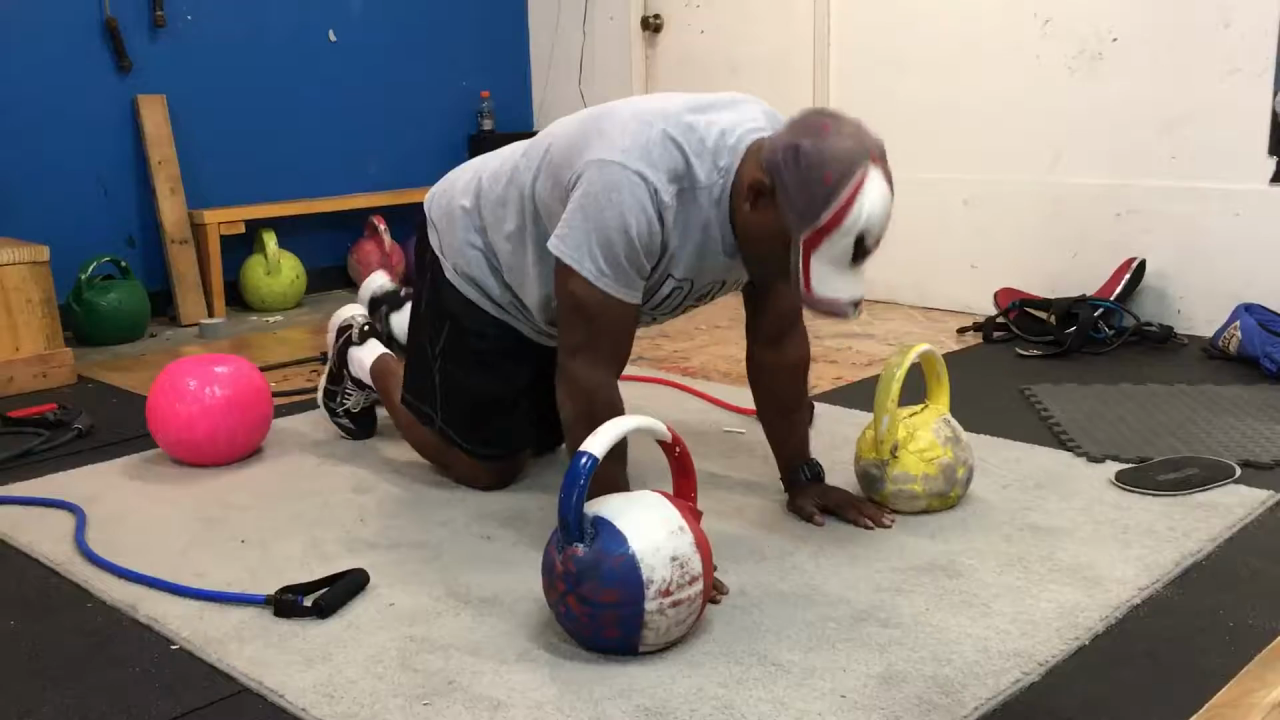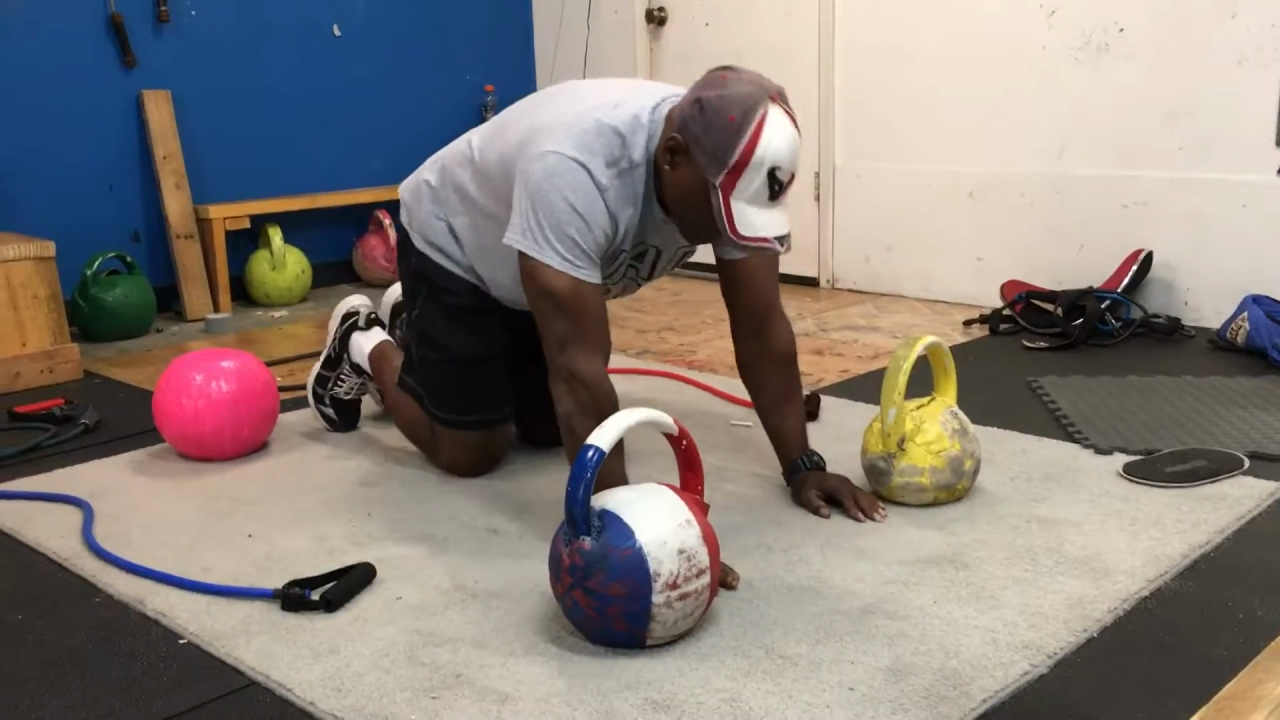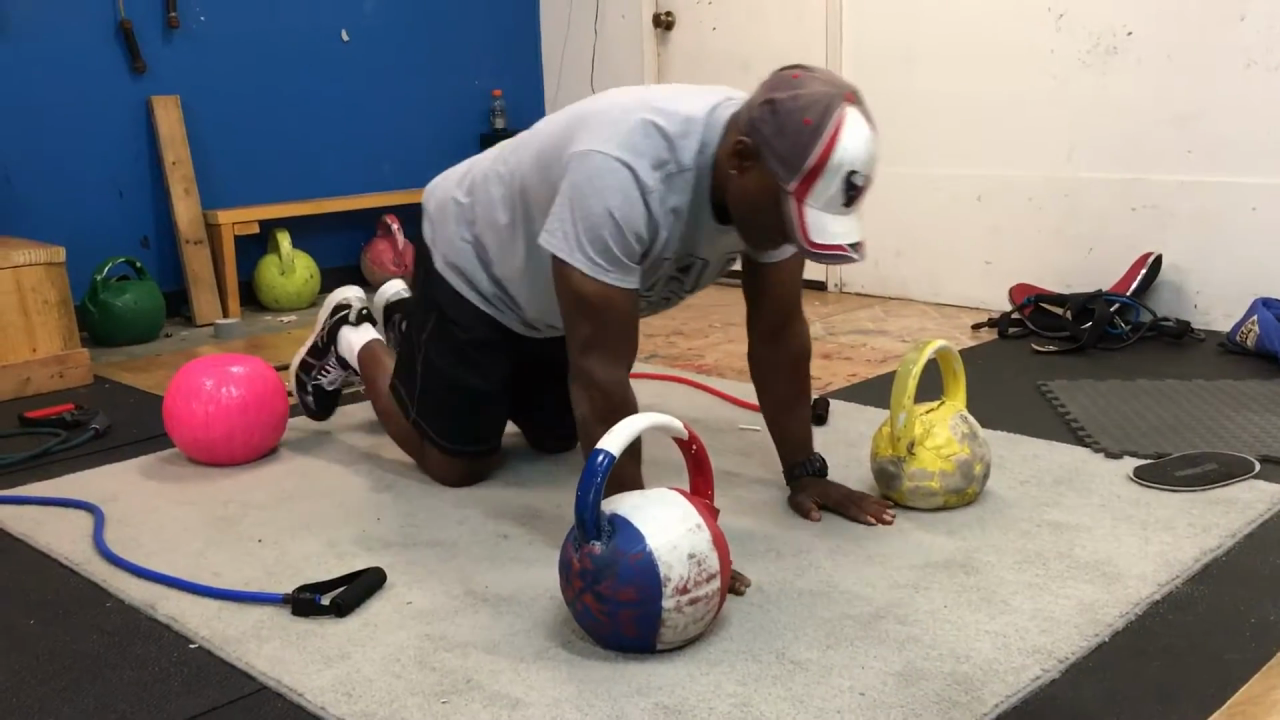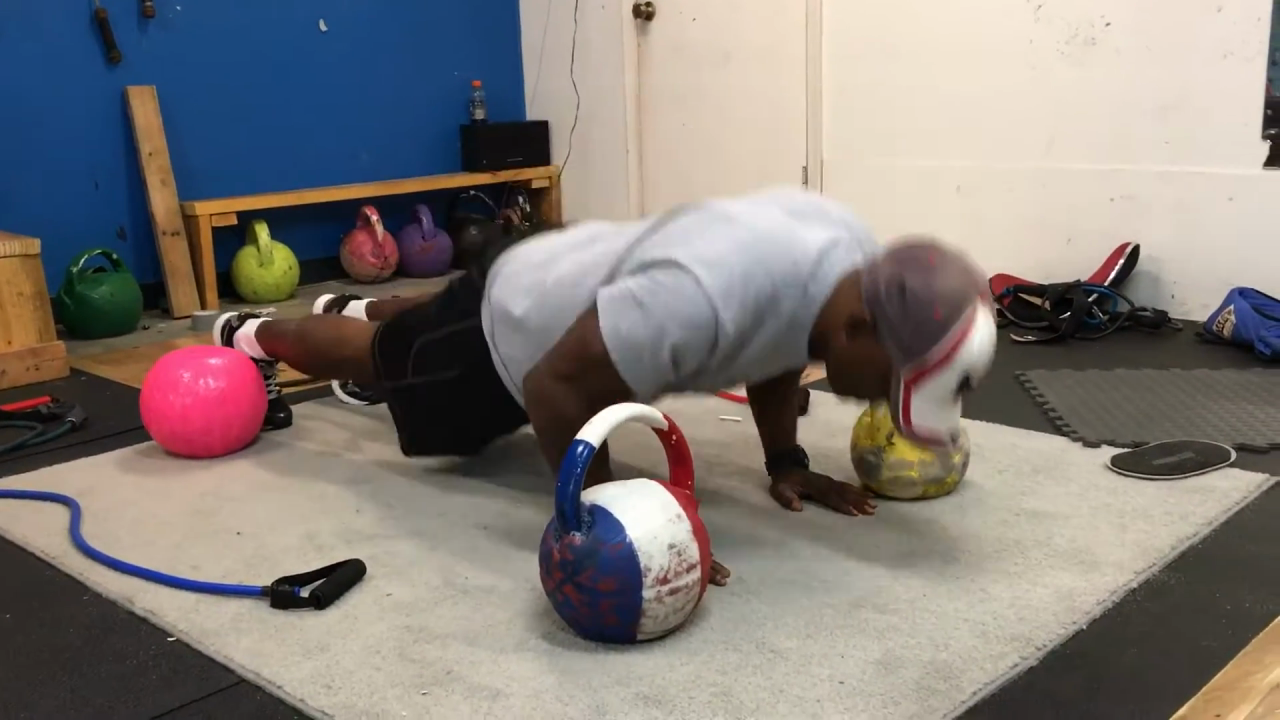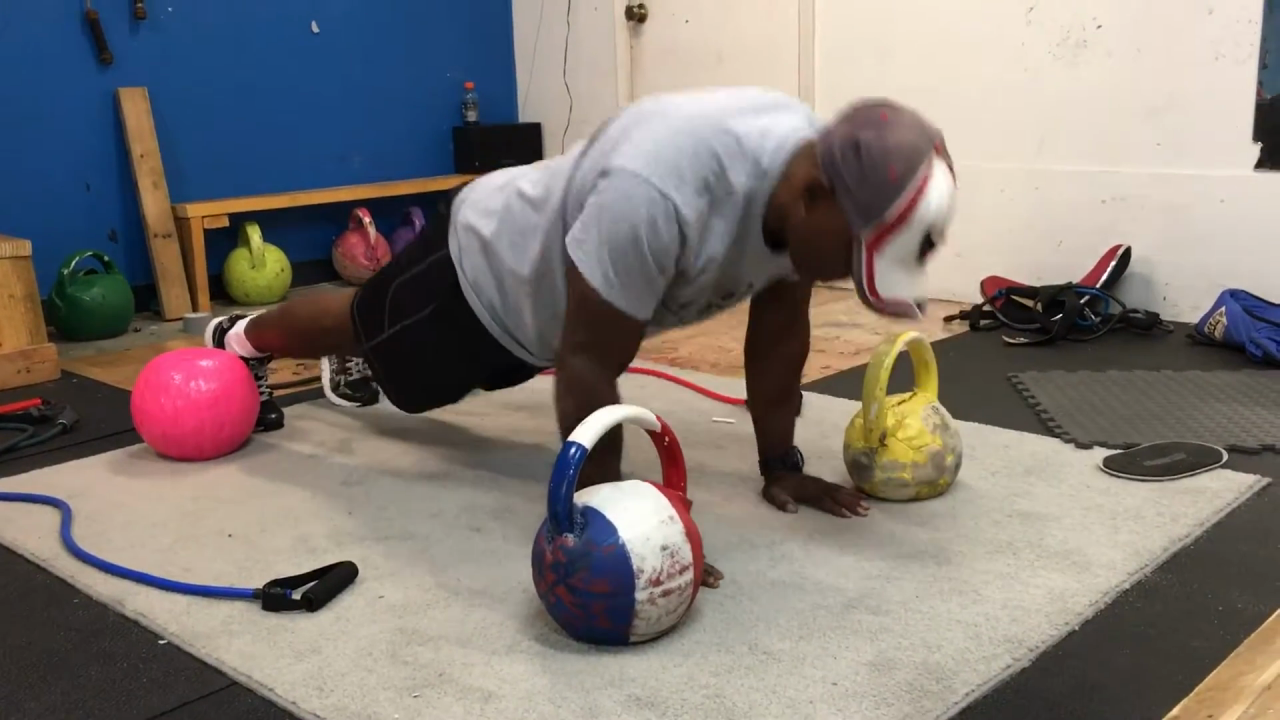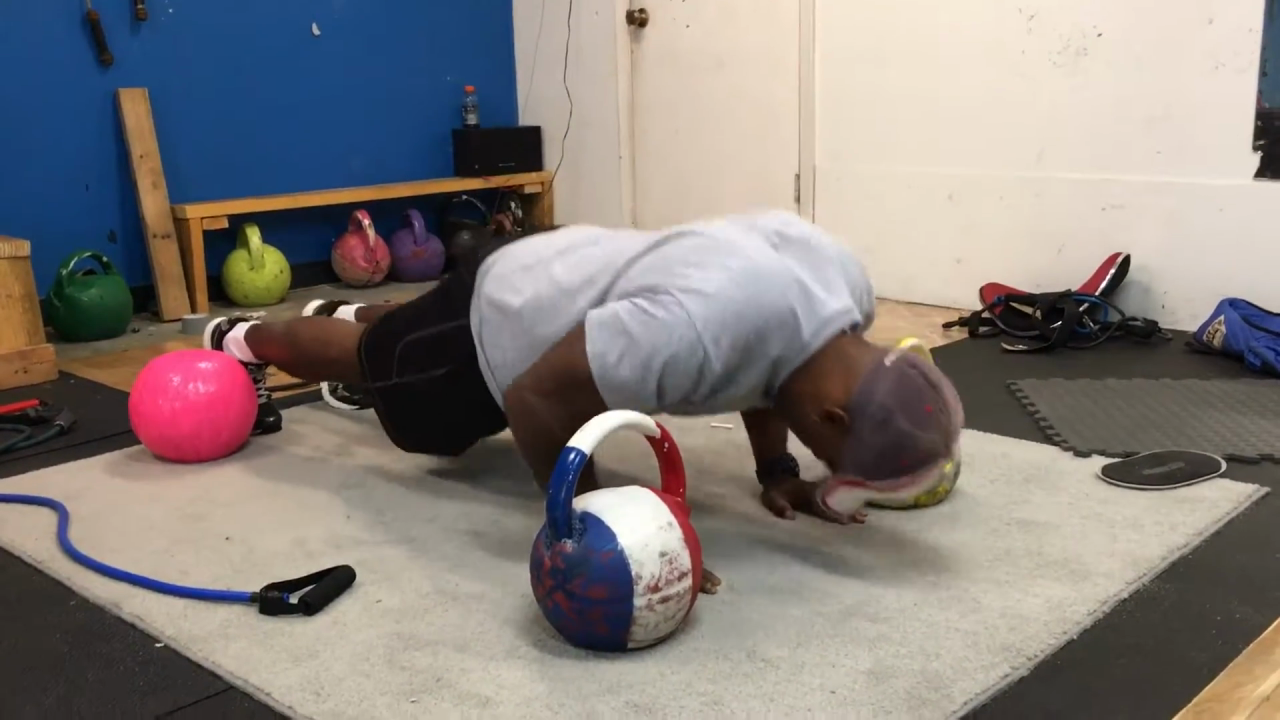
dt=0.7s
person 1, frame 1
left shoulder: (789, 182)
right shoulder: (638, 185)
left elbow: (776, 345)
right elbow: (590, 376)
left wrist: (802, 478)
left hip: (549, 264)
right hip: (480, 254)
left knee: (548, 436)
right knee: (487, 466)
left ankle: (398, 318)
right ankle: (363, 357)
person 1, frame 2
left shoulder: (737, 165)
right shoulder: (575, 170)
left elbow: (762, 329)
right elbow: (578, 367)
left wrist: (802, 467)
left hip: (539, 270)
right hip: (451, 242)
left knee: (548, 430)
right knee: (470, 451)
left ankle: (408, 320)
right ankle: (364, 345)
person 1, frame 3
left shoulder: (774, 172)
right shoulder: (625, 171)
left elbow: (779, 333)
right elbow: (601, 371)
left wrist: (805, 472)
left hip: (551, 292)
right hip: (474, 260)
left knee: (558, 436)
right knee: (459, 462)
left ankle: (407, 319)
right ankle: (354, 337)
person 1, frame 4
left shoulder: (851, 257)
right shoulder: (706, 300)
left elbow: (773, 343)
right elbow: (551, 389)
left wrist: (784, 462)
left hip: (584, 278)
right hip: (515, 331)
left knee: (413, 331)
right knee: (384, 359)
left ankle: (359, 308)
right ankle: (252, 337)
person 1, frame 5
left shoulder: (816, 169)
right shoulder: (662, 192)
left elbow: (777, 330)
right elbow: (587, 369)
left wrist: (781, 465)
left hip: (556, 256)
right hip: (487, 265)
right knee: (369, 327)
left ankle: (348, 367)
right ankle: (240, 337)
person 1, frame 6
left shoulder: (846, 292)
right shoulder: (697, 330)
right elbow: (531, 402)
left wrist: (776, 469)
left hip: (573, 274)
right hip: (504, 322)
left knee: (427, 324)
right knee: (373, 359)
left ankle: (348, 310)
right ankle: (243, 338)
